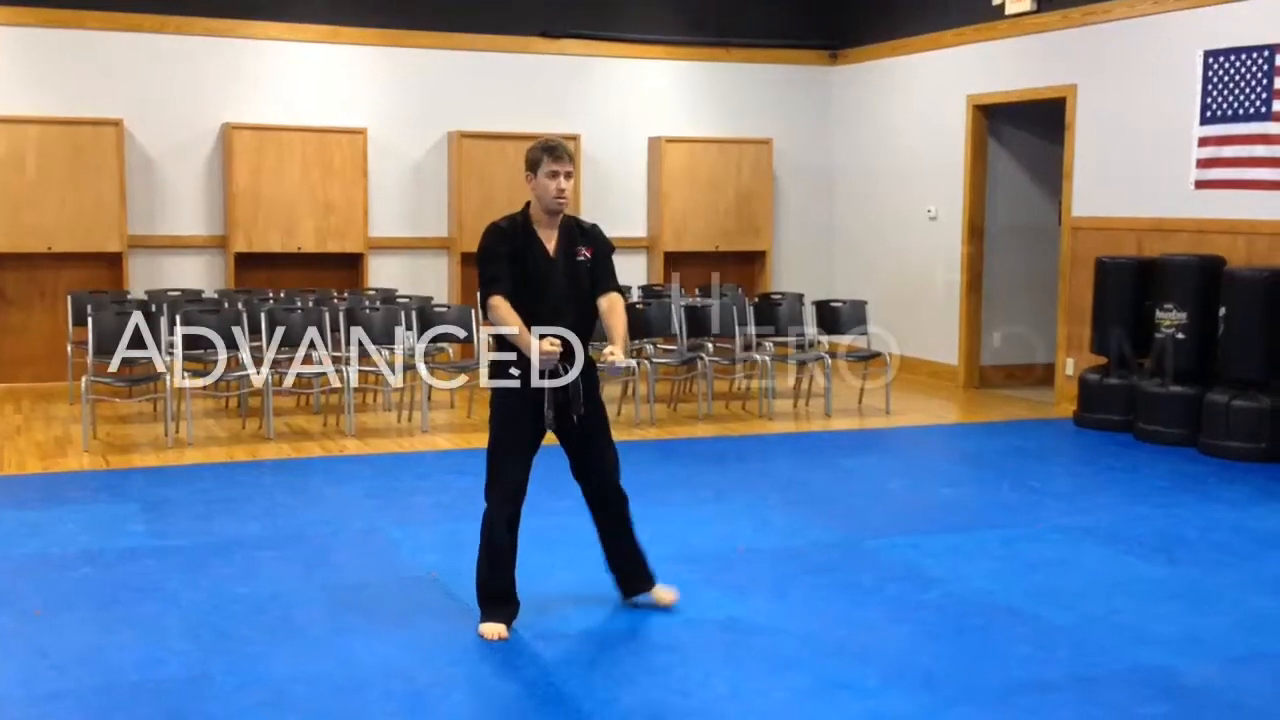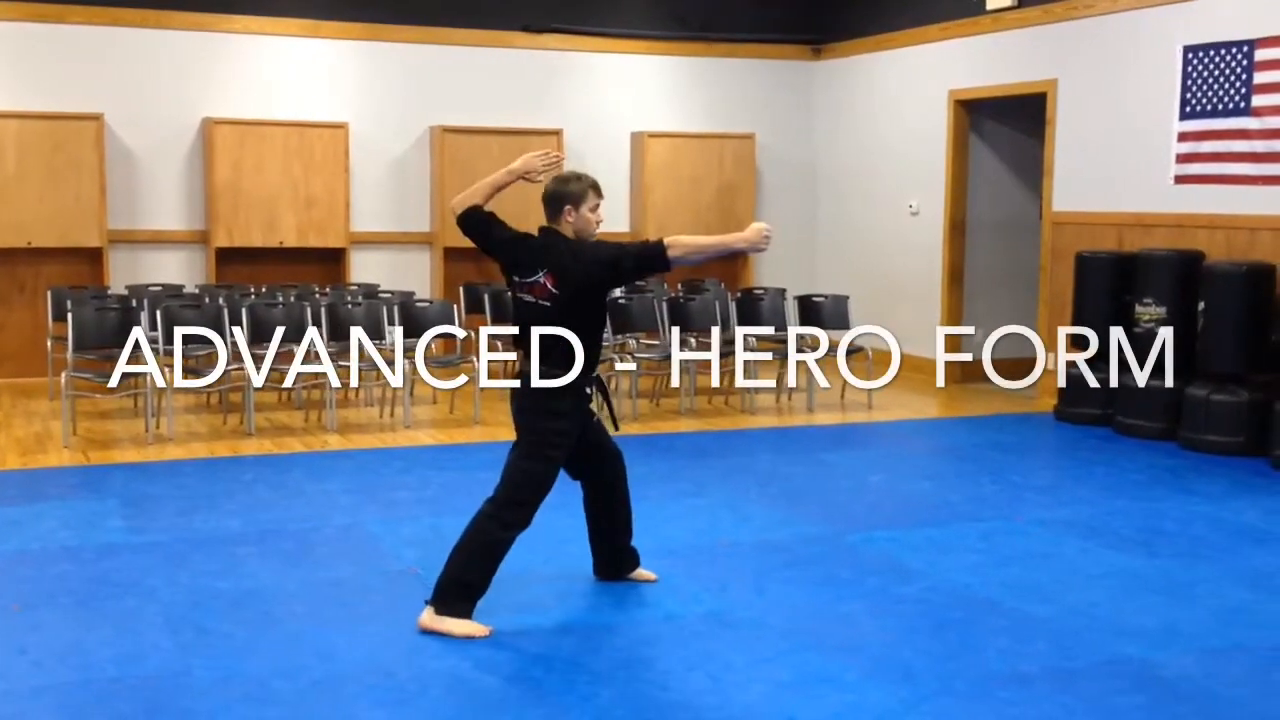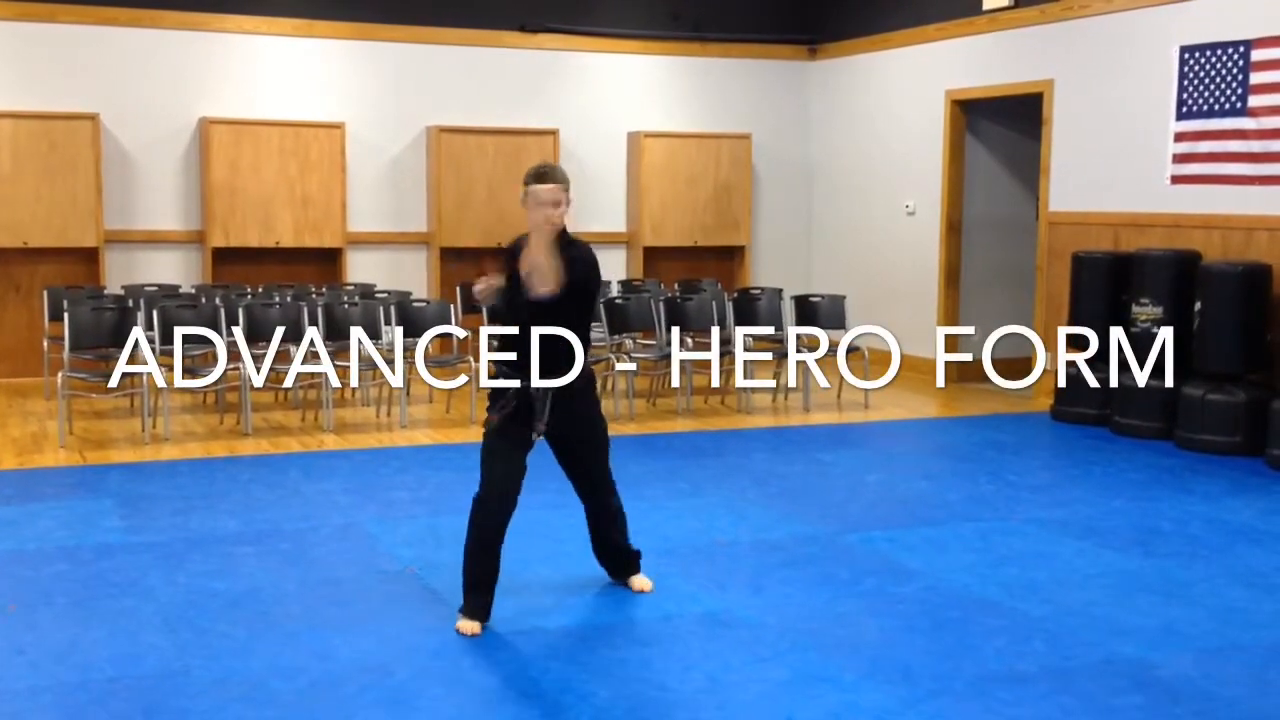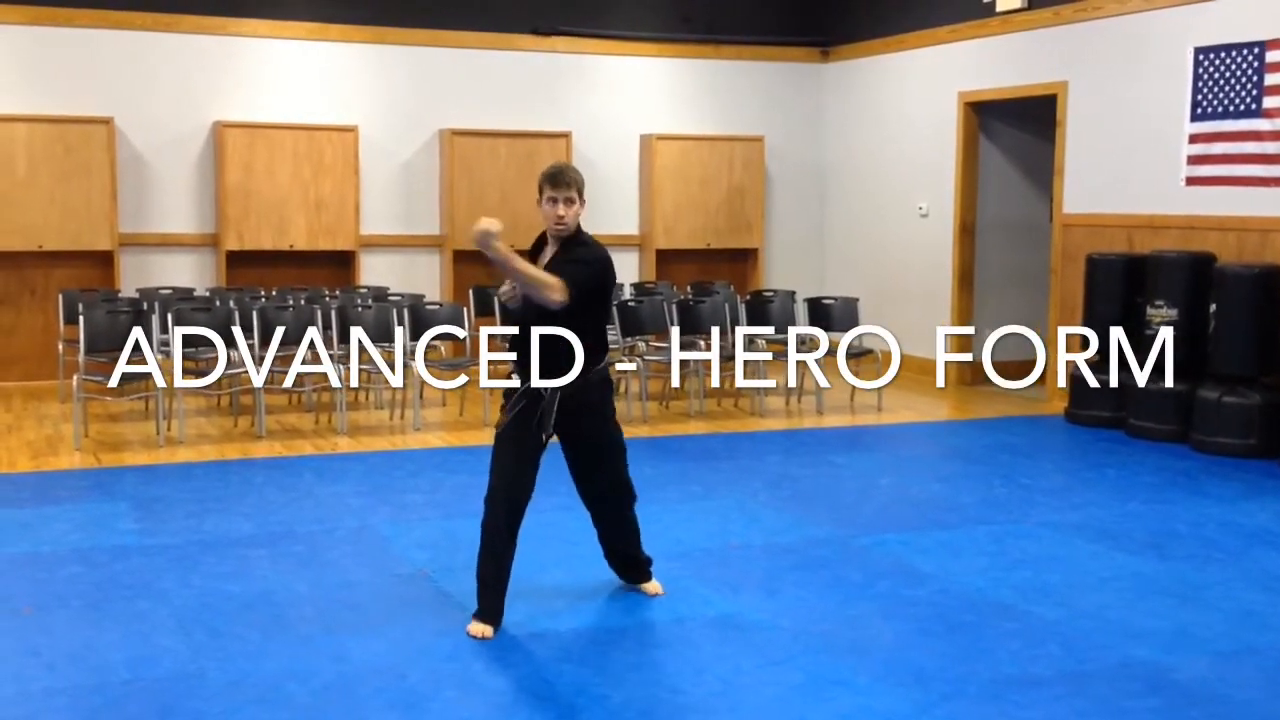
dt=1s
person 1, frame 1
left shoulder: (590, 238)
right shoulder: (502, 236)
left elbow: (608, 297)
right elbow: (496, 302)
left wrist: (617, 345)
right wrist: (531, 345)
left hip: (577, 376)
right hip: (519, 378)
left knee: (605, 482)
right knee: (505, 495)
left ankle: (637, 581)
right ankle: (496, 607)
person 1, frame 2
left shoulder: (519, 250)
right shoulder: (588, 261)
left elbow: (463, 209)
right elbow: (670, 250)
left wrist: (514, 171)
right wrist: (741, 241)
left hip: (552, 391)
right hip: (554, 397)
left knee: (605, 467)
right knee: (513, 502)
left ankle: (616, 562)
right ankle: (444, 607)
person 1, frame 3
left shoulder: (578, 256)
right shoulder: (515, 248)
left elbow: (545, 289)
left wrist: (546, 223)
right wrist: (489, 291)
left hip: (567, 393)
right hip: (513, 392)
left knee: (596, 487)
right knee: (493, 499)
left ankle: (623, 566)
right ankle: (475, 606)
person 1, frame 4
left shoulder: (588, 254)
right shoulder: (538, 245)
left elbow: (555, 294)
left wrist: (495, 250)
right wrist: (512, 292)
left hip: (583, 390)
right hip: (528, 389)
left knee: (611, 490)
right knee: (504, 498)
left ankle: (633, 567)
right ankle: (488, 609)
